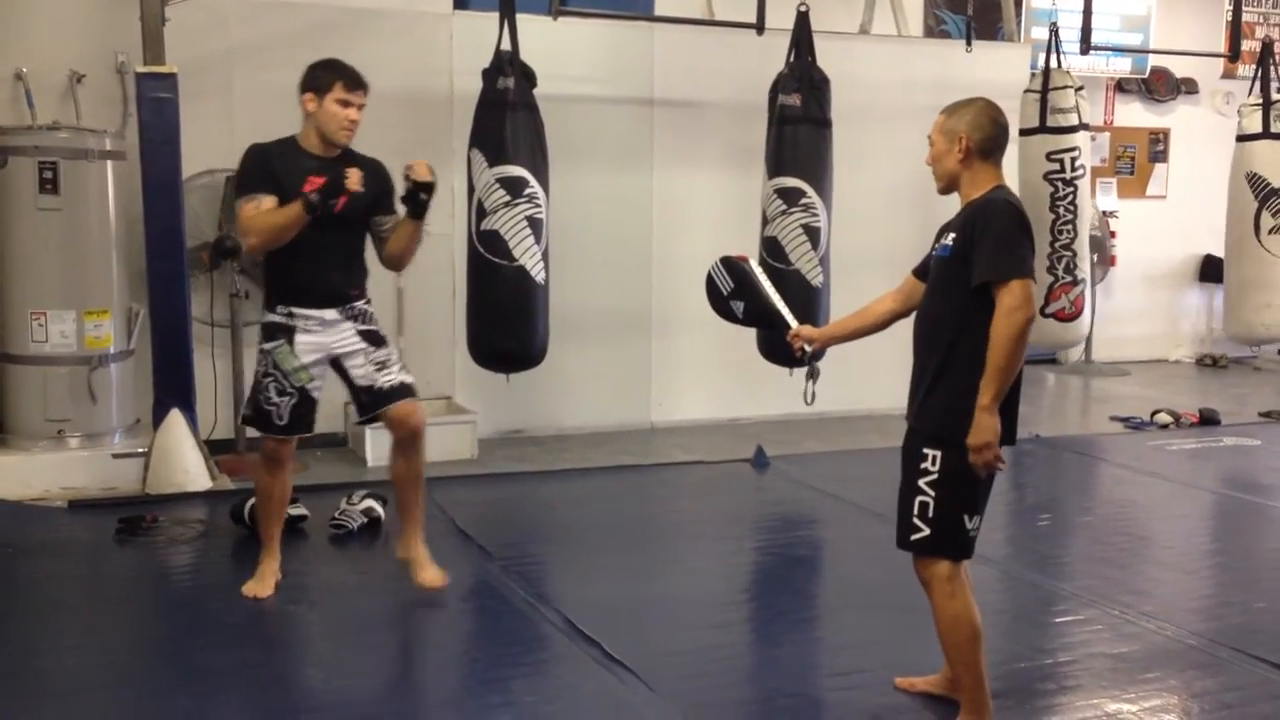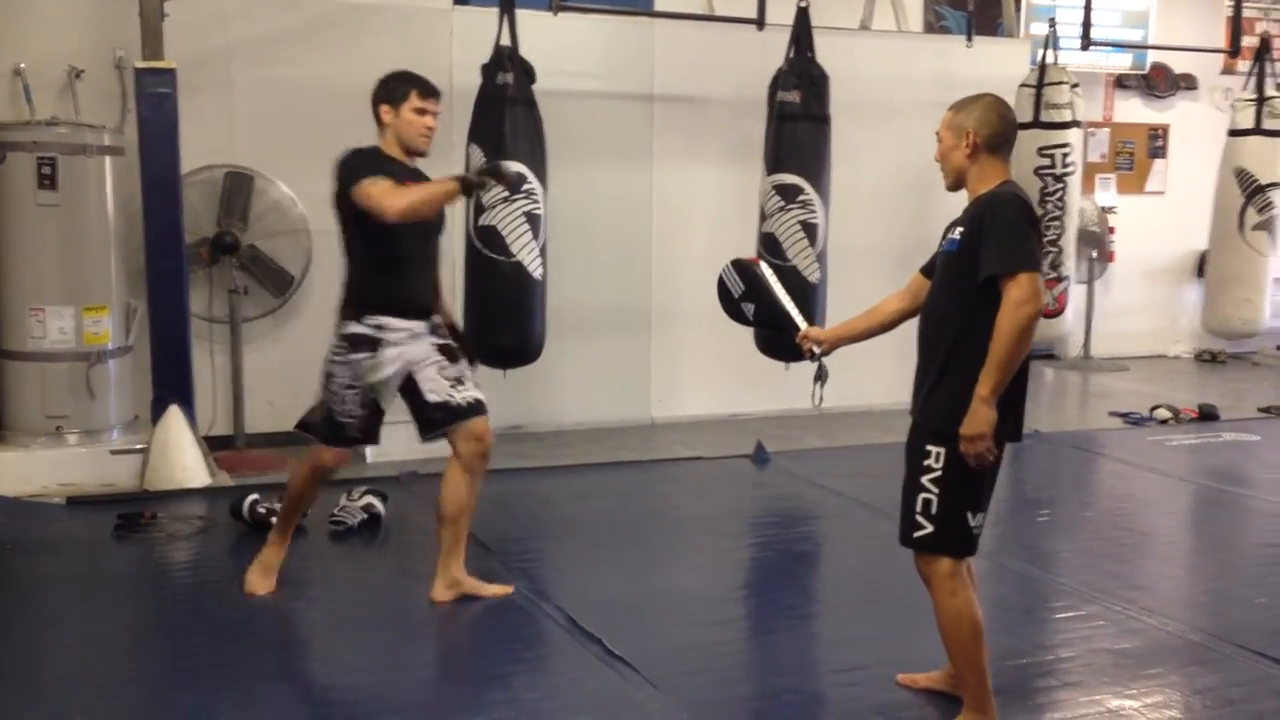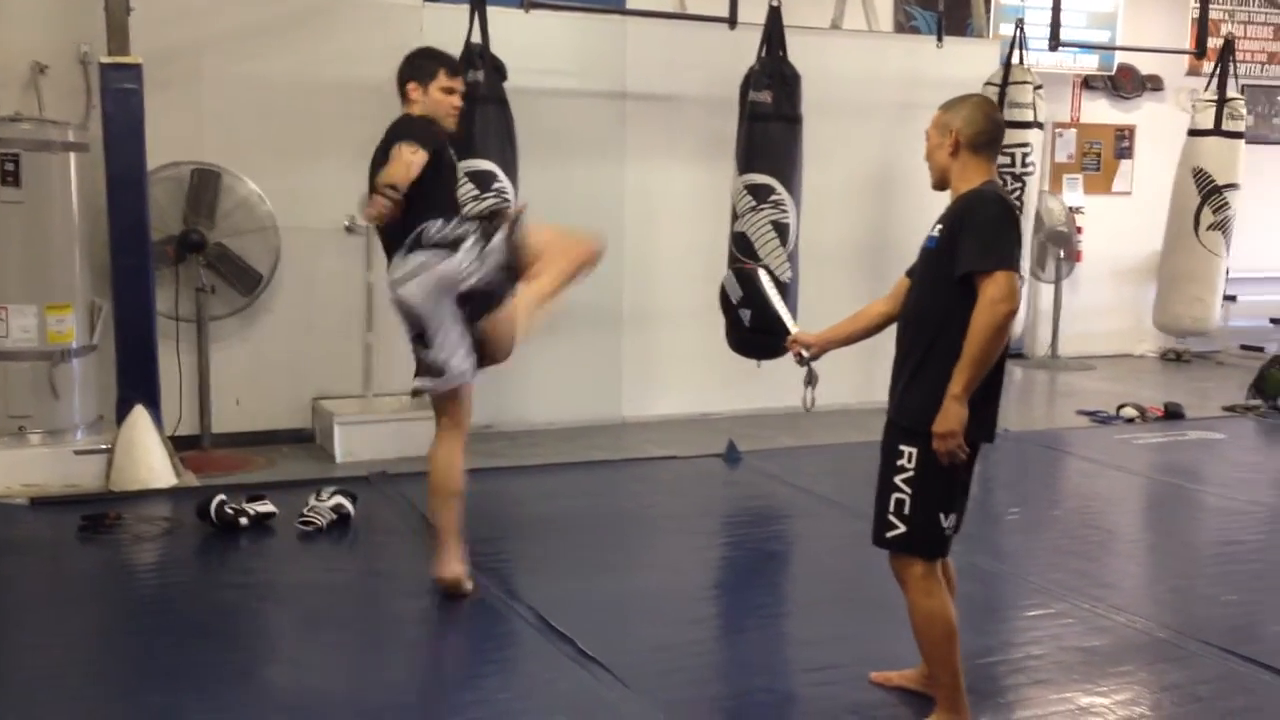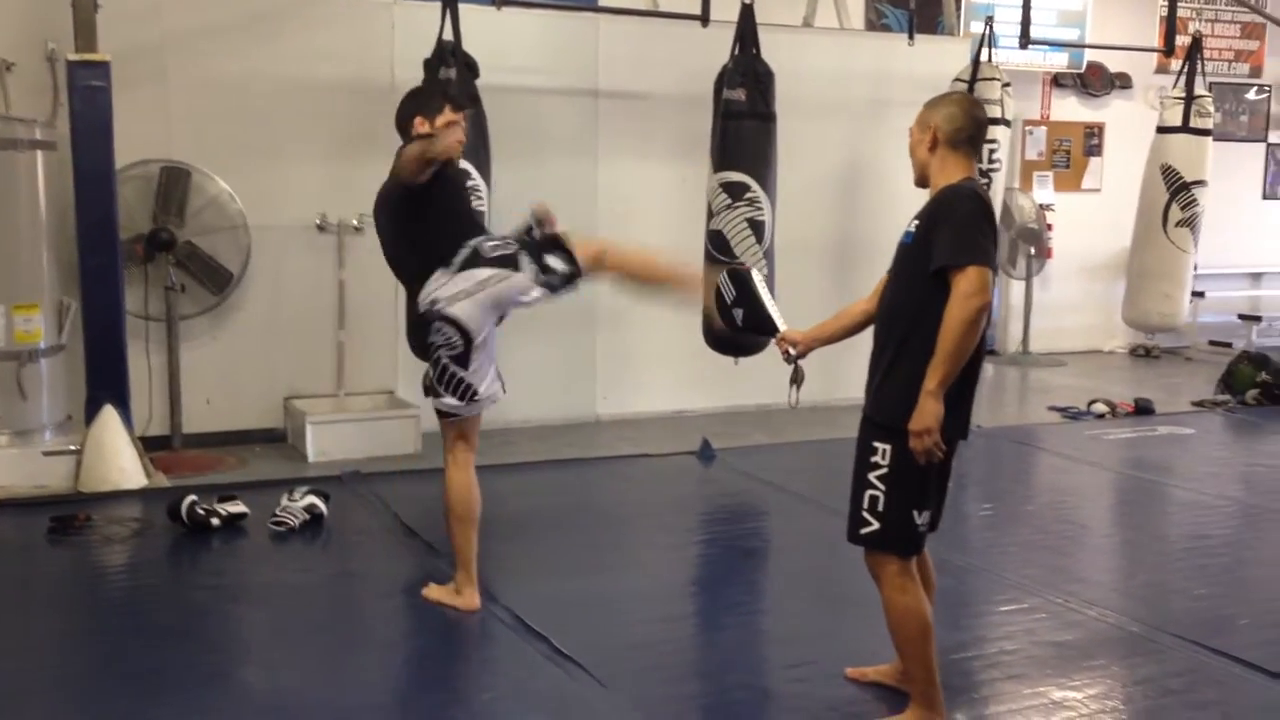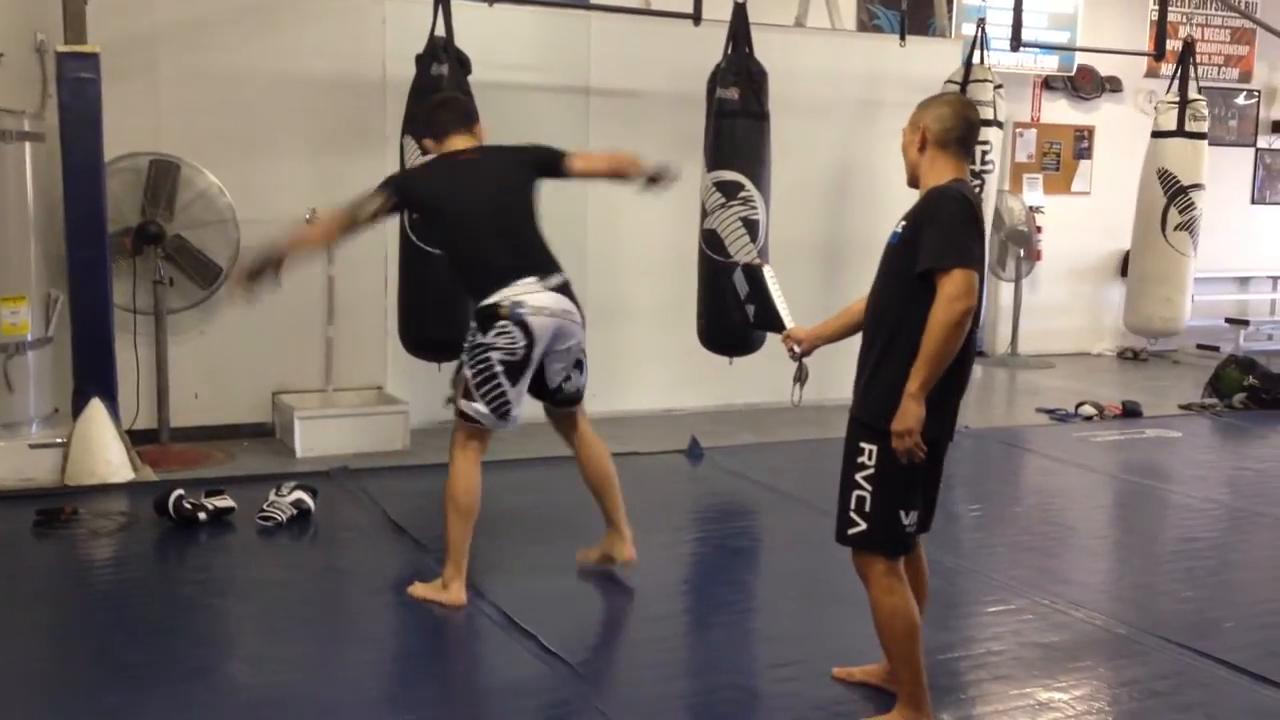
dt=0.3s
person 1, frame 1
left shoulder: (996, 214)
right shoulder: (962, 222)
left elbow: (1017, 309)
right elbow: (901, 300)
left wrist: (988, 409)
right wrist: (823, 335)
left hip: (963, 425)
right hip: (939, 418)
left knee: (937, 562)
right knee: (943, 555)
person 1, frame 2
left shoulder: (1004, 208)
right shoulder: (971, 217)
left elbow: (1024, 302)
right elbow: (910, 298)
left wrist: (985, 401)
right wrist: (831, 336)
left hip: (965, 418)
right hip: (942, 413)
left knee: (939, 558)
right knee: (949, 552)
person 1, frame 3
left shoulder: (985, 207)
right shoulder: (960, 214)
left elbow: (1000, 300)
right elbow: (898, 300)
left wrist: (957, 399)
right wrist: (823, 340)
left hip: (939, 419)
right hip: (922, 413)
left knee: (913, 559)
right knee: (928, 551)
person 1, frame 4
left shoulder: (961, 203)
right shoulder: (941, 208)
left elbow: (973, 296)
right elbow: (884, 298)
left wrist: (933, 395)
right wrist: (810, 338)
left hip: (916, 414)
right hip: (900, 408)
left knee: (888, 555)
right knee: (907, 546)
right ankle: (909, 667)
person 1, frame 5
left shoulder: (947, 205)
right shoulder: (939, 207)
left elbow: (958, 299)
right elbow: (886, 300)
left wrist: (914, 396)
right wrist: (815, 335)
left hip: (899, 415)
right hip: (897, 409)
left knee: (876, 556)
right knee: (902, 545)
right ankle: (897, 667)
person 2, frame 1
left shoulder: (370, 173)
right shoulder: (266, 160)
left elbow: (394, 256)
right elbow: (254, 236)
left wrist: (416, 207)
right wrist: (321, 197)
left hip: (352, 317)
right hip: (290, 323)
left knee: (409, 420)
right knee: (277, 447)
left ankle: (412, 544)
right ankle: (269, 561)
person 2, frame 2
left shoulder: (424, 183)
right shoulder: (359, 165)
right elbow: (396, 209)
left wrist: (446, 318)
right wrist: (468, 182)
left hip: (424, 332)
right hip: (371, 334)
left knee: (476, 441)
right knee: (329, 456)
left ankle: (450, 574)
right ankle: (274, 549)
person 2, frame 3
left shoulder: (395, 141)
right shoulder: (416, 129)
right elbow: (403, 169)
right wrist: (385, 196)
left hip: (415, 281)
right hip: (441, 245)
left knee: (454, 420)
right knee: (579, 247)
left ankle: (450, 557)
right ankle: (517, 308)
person 2, frame 4
left shoulder: (389, 202)
right shoulder: (421, 159)
right elbow: (419, 162)
right wrist: (433, 147)
left hip: (442, 308)
right hip: (489, 266)
left knee: (460, 445)
right knee: (600, 253)
left ankle: (464, 586)
right ankle: (702, 288)
person 2, frame 5
left shoulder: (421, 181)
right shoulder: (518, 158)
left elbow: (343, 221)
right elbow: (608, 163)
left wrist: (276, 257)
right wrist: (649, 172)
left hip: (506, 317)
right hip: (561, 303)
left knee: (469, 445)
right knee: (573, 425)
left ankle: (452, 582)
right ankle: (620, 539)
